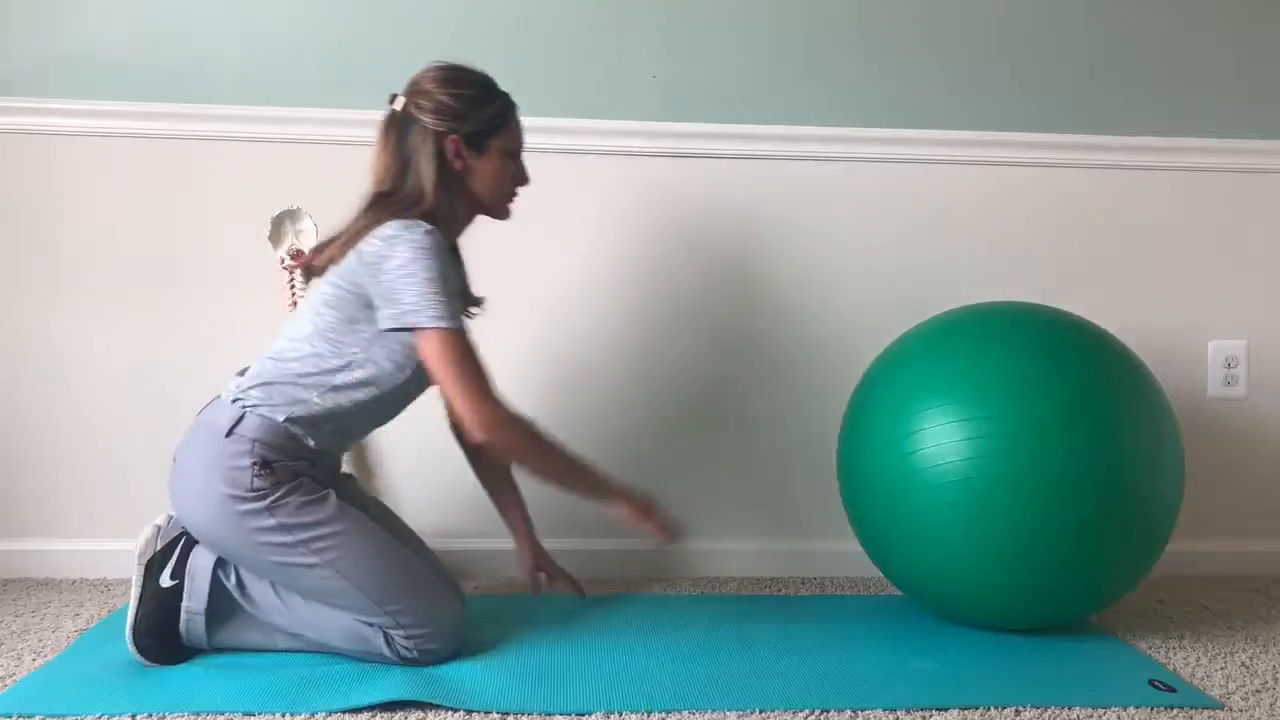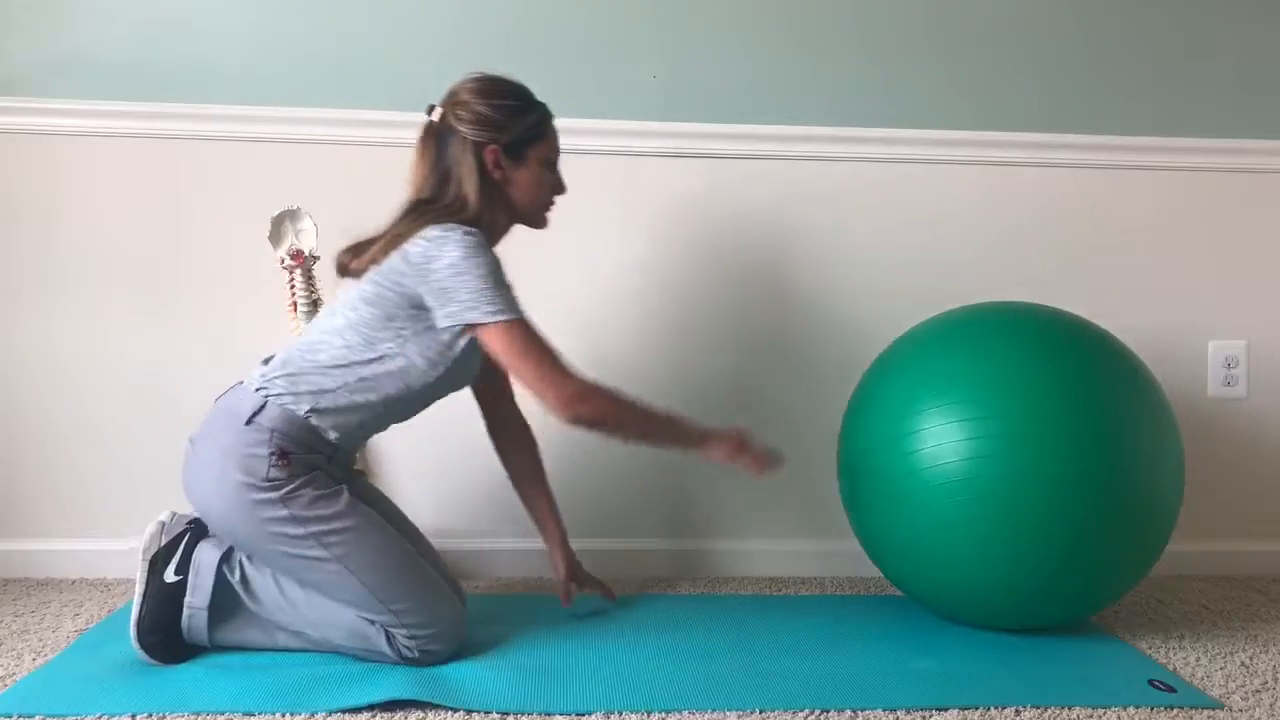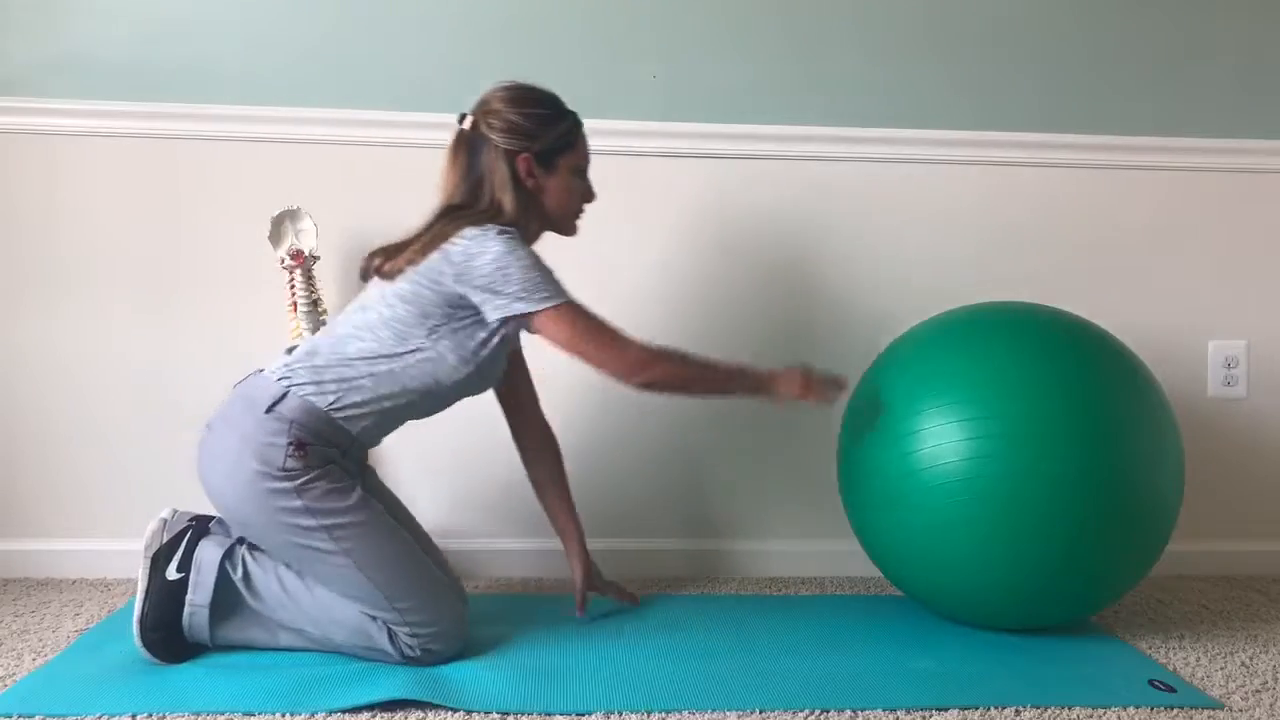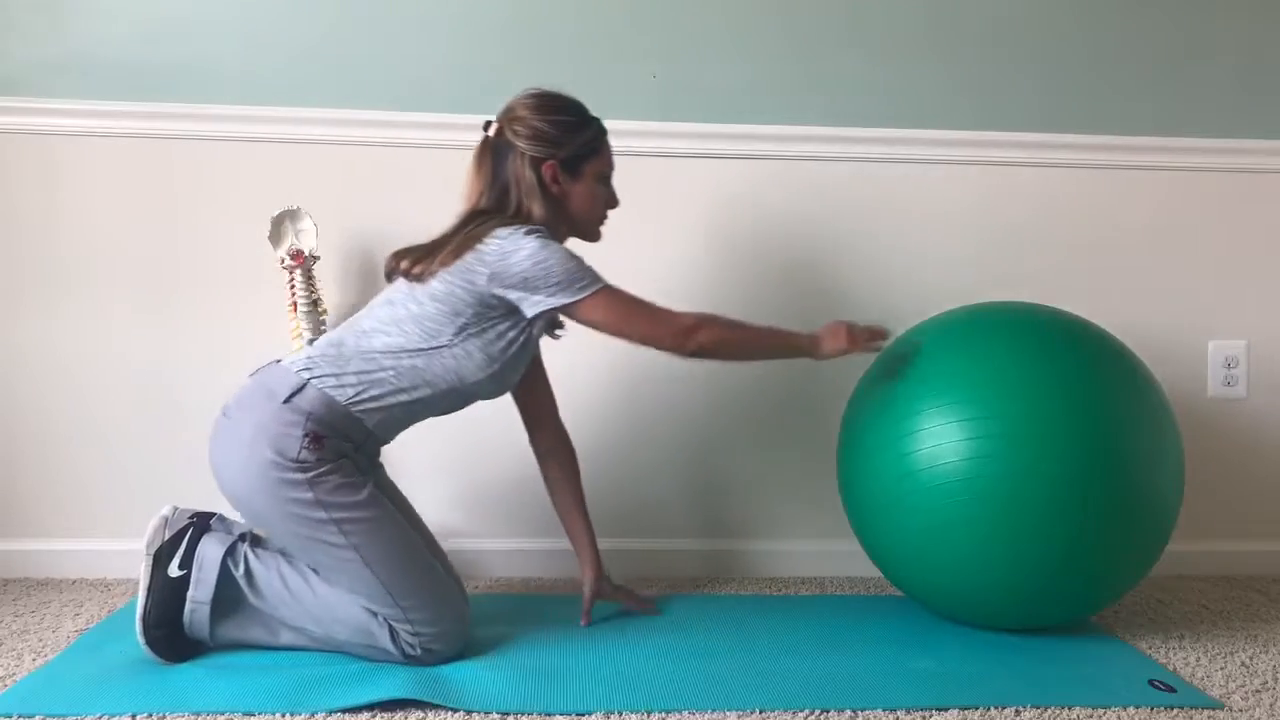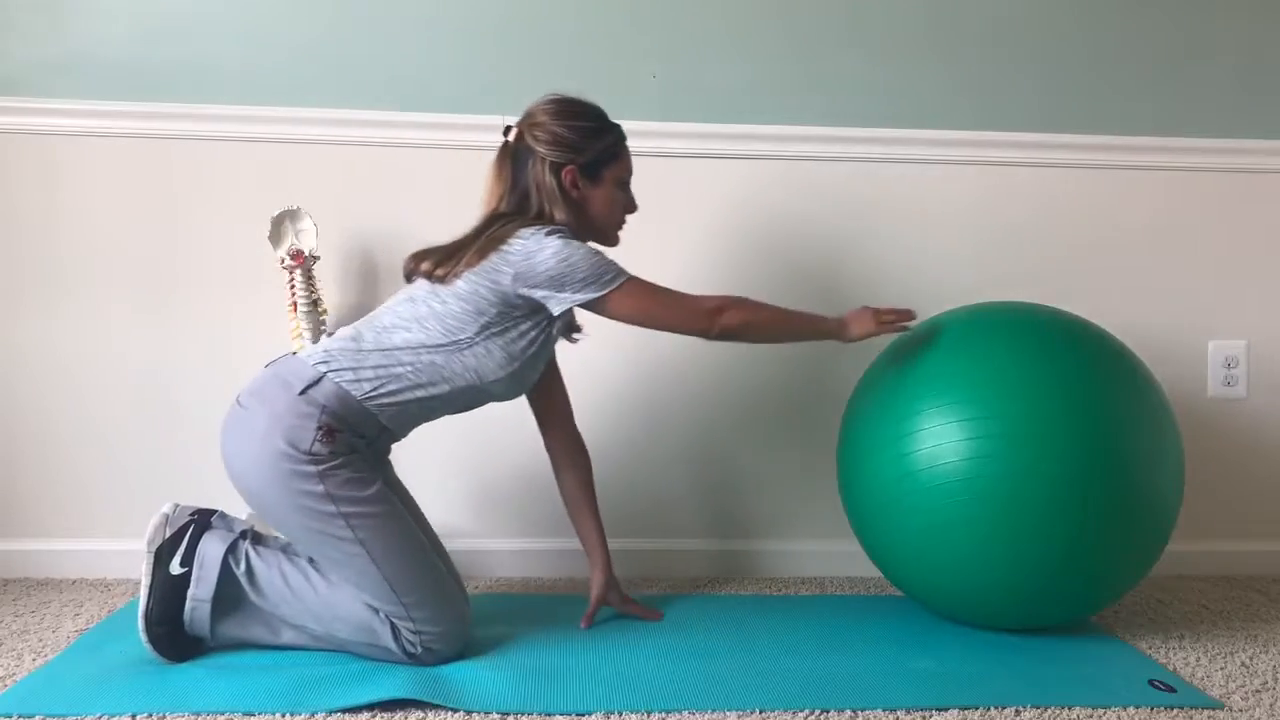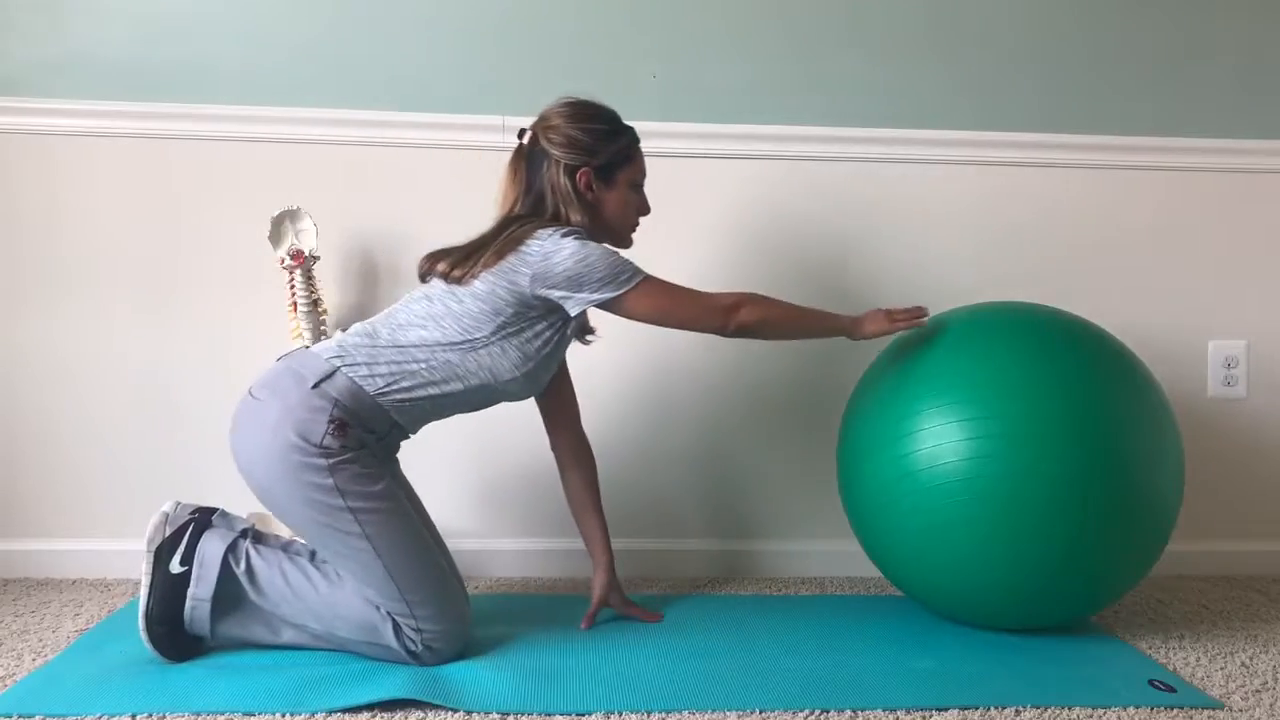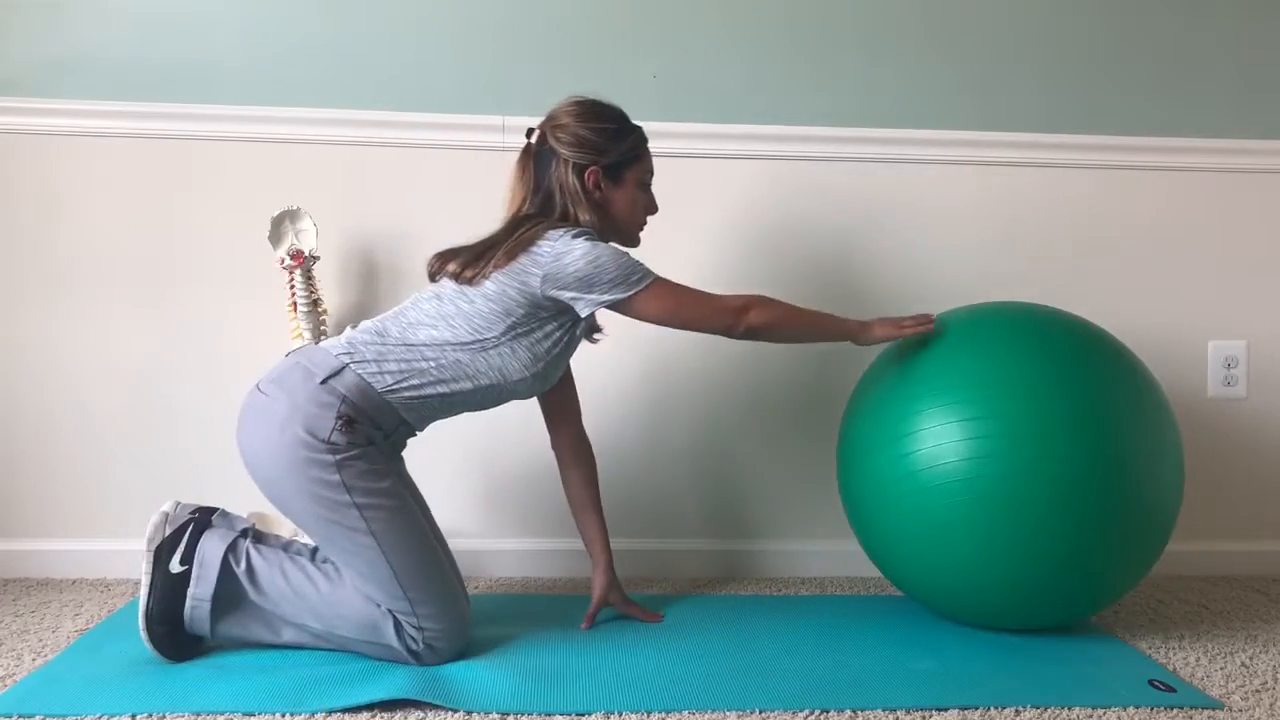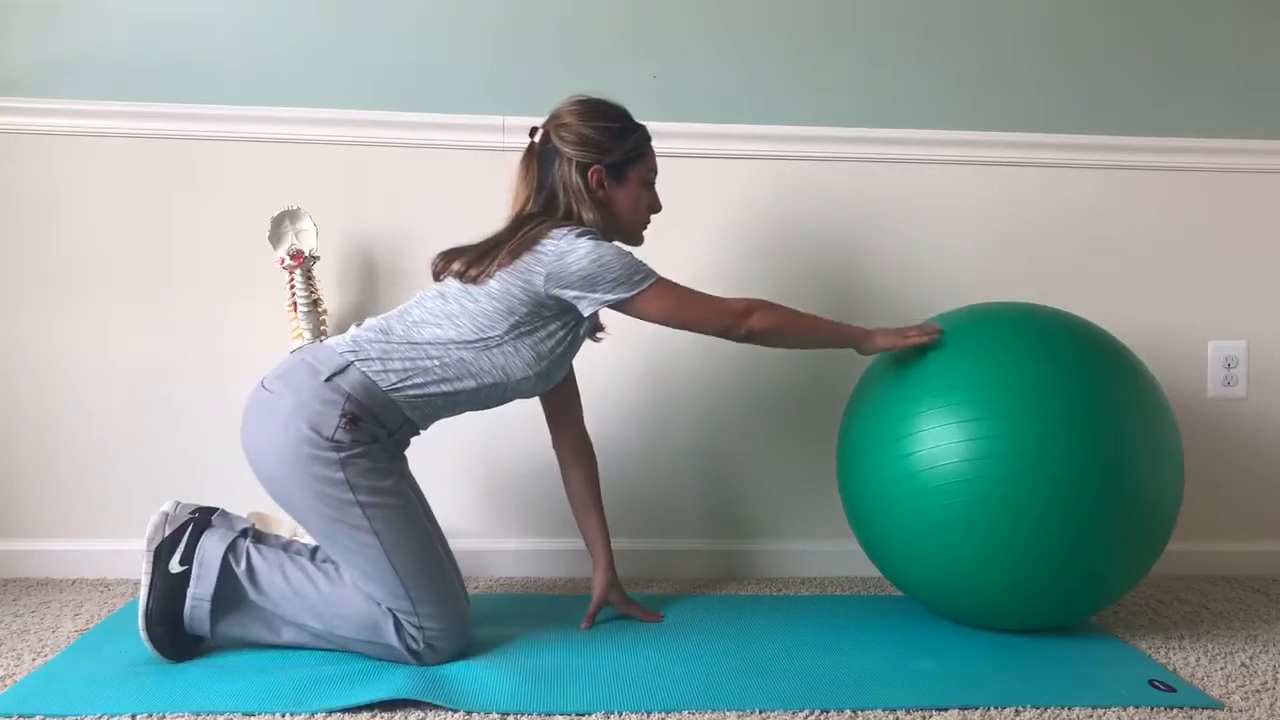
dt=0.1s
person 1, frame 1
left shoulder: (416, 241)
right shoulder: (410, 248)
left elbow: (474, 418)
right elbow: (485, 424)
left wrist: (526, 536)
right wrist: (613, 495)
left hip: (276, 465)
right hip: (239, 470)
left knee: (426, 596)
right knee: (430, 627)
left ankle: (204, 559)
right ankle: (195, 597)
person 1, frame 2
left shoulder: (453, 253)
right shoulder: (448, 255)
left elbow: (508, 425)
right elbow: (568, 399)
left wrist: (561, 552)
right wrist: (703, 439)
left hip: (284, 455)
right hip: (254, 459)
left knee: (424, 597)
right knee: (432, 627)
left ankle: (206, 553)
right ankle: (205, 592)
person 1, frame 3
left shoulder: (479, 251)
right shoulder: (491, 254)
left elbow: (531, 432)
right elbow: (637, 366)
left wrist: (579, 556)
right wrist: (769, 383)
left hip: (302, 449)
right hip: (270, 451)
left knee: (426, 600)
right knee: (432, 630)
left ankle: (213, 548)
right ankle: (206, 587)
person 1, frame 4
left shoulder: (511, 263)
right shoulder: (519, 255)
left elbow: (548, 436)
right elbow: (681, 333)
left wrist: (592, 566)
right wrist: (814, 342)
left hip: (295, 436)
right hip: (281, 442)
left knee: (430, 599)
right knee: (432, 630)
left ankle: (216, 549)
right ankle: (207, 583)
person 1, frame 5
left shoulder: (525, 262)
right shoulder: (544, 256)
left elbow: (562, 439)
right elbow: (713, 319)
left wrist: (602, 569)
right wrist: (840, 327)
left hip: (310, 433)
right hip: (293, 435)
left knee: (427, 599)
right knee: (434, 630)
left ankle: (218, 546)
right ankle: (207, 580)
person 1, frame 6
left shoulder: (540, 269)
right shoulder: (563, 256)
left elbow: (568, 439)
right elbow: (730, 314)
left wrist: (603, 569)
right wrist: (857, 323)
left hip: (311, 423)
right hip: (304, 428)
left knee: (429, 600)
right knee: (432, 630)
left ankle: (217, 549)
right ankle: (206, 575)
person 1, frame 7
left shoulder: (546, 266)
right shoulder: (573, 257)
left elbow: (569, 441)
right elbow: (739, 318)
left wrist: (603, 570)
right wrist: (864, 330)
left hip: (320, 422)
right hip: (311, 423)
left knee: (427, 601)
right knee: (433, 630)
left ankle: (217, 547)
right ankle: (207, 575)
person 1, frame 8
left shoulder: (550, 266)
right shoulder: (576, 257)
left elbow: (570, 437)
right elbow: (741, 320)
left wrist: (604, 568)
right wrist: (869, 338)
left hip: (321, 418)
right hip: (315, 422)
left knee: (418, 597)
right knee: (433, 631)
left ankle: (216, 548)
right ankle: (209, 576)
